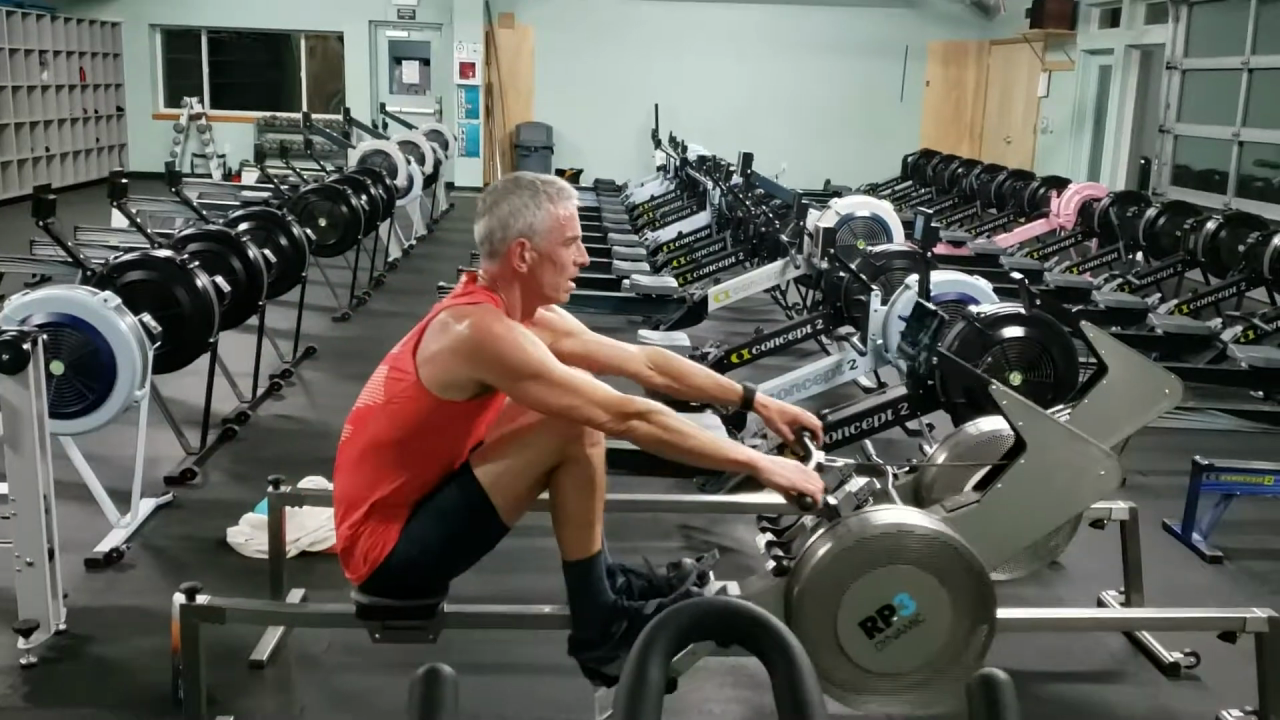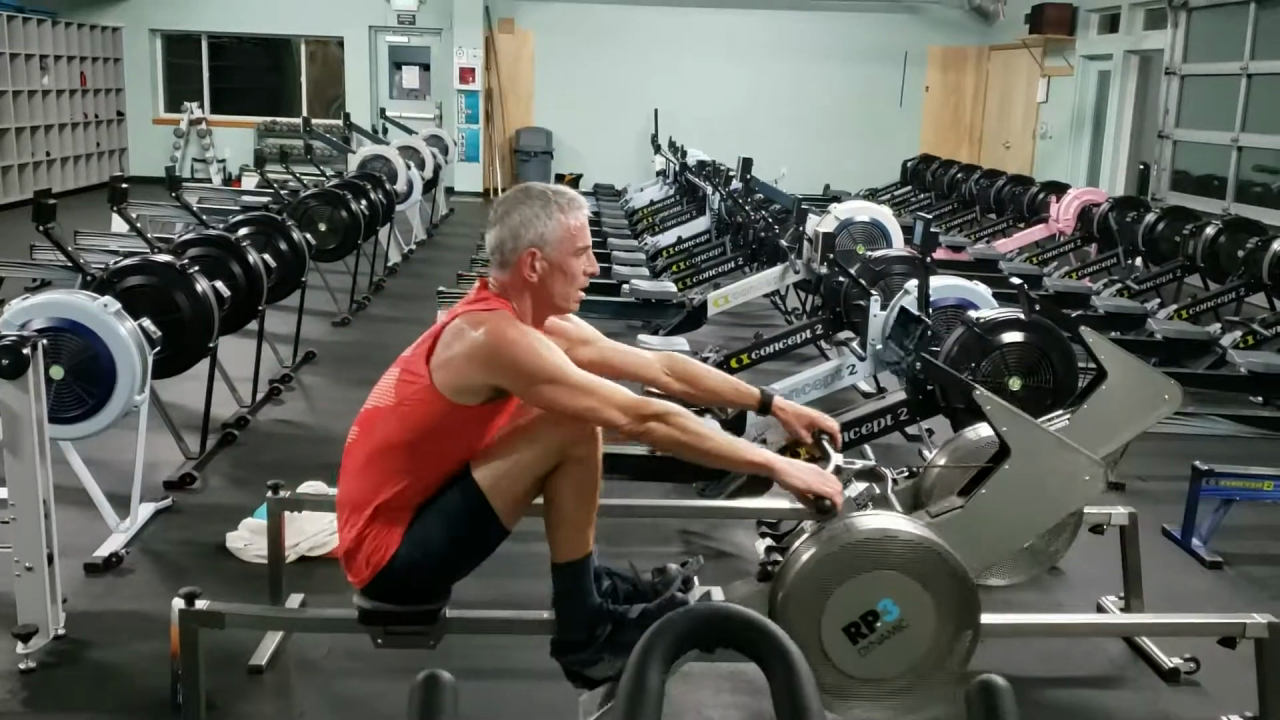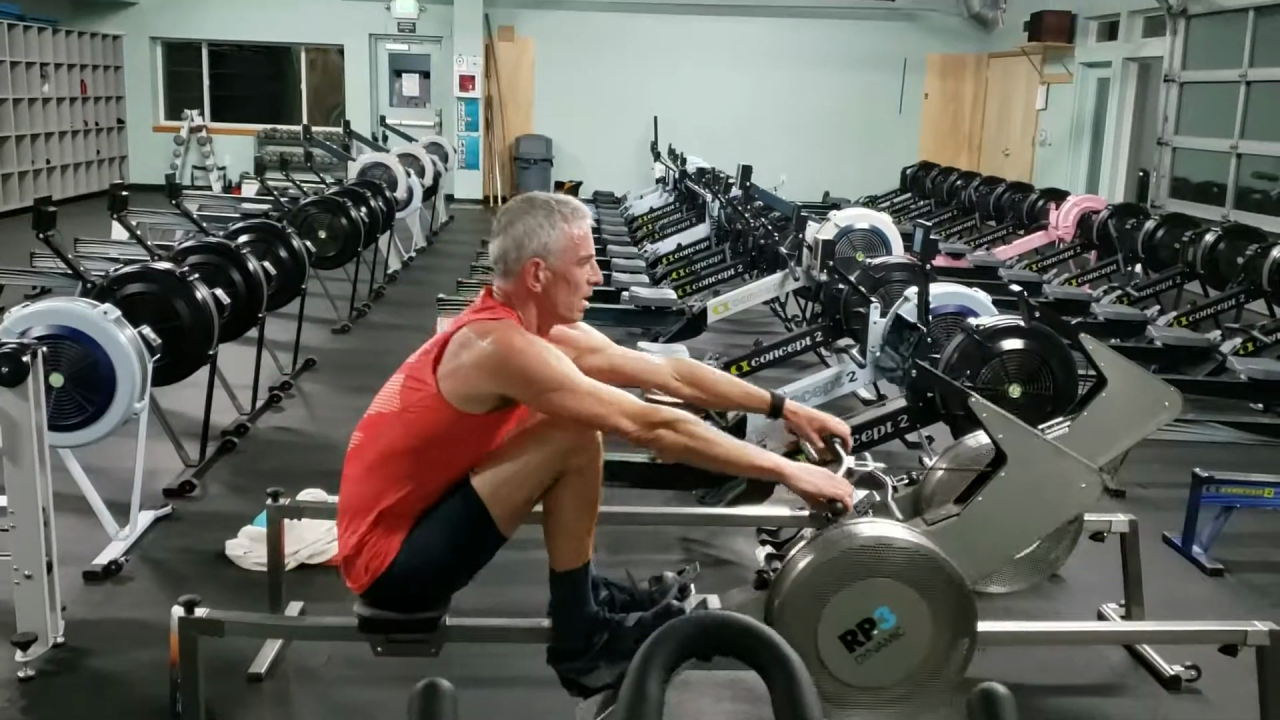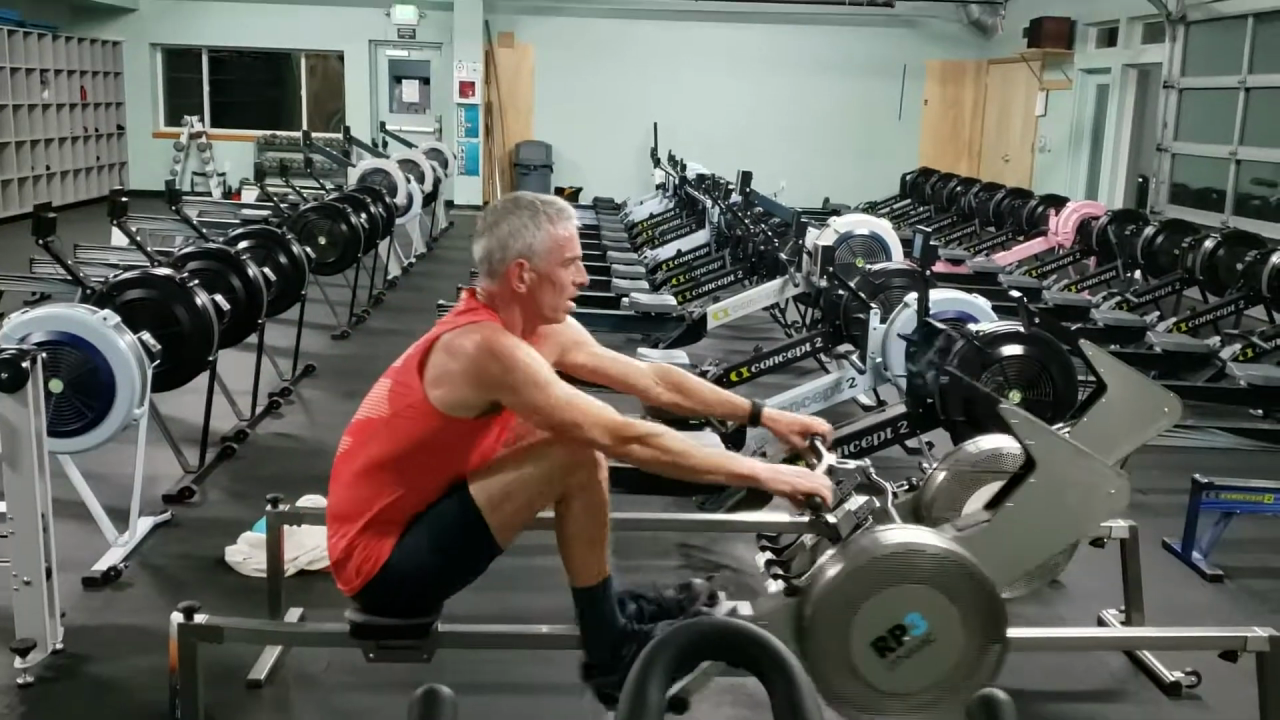
dt=0.1s
person 1, frame 1
left shoulder: (525, 313)
right shoulder: (482, 333)
left elbow: (646, 365)
right elbow: (630, 418)
left wrist: (757, 402)
right wrist: (759, 464)
left hip: (419, 495)
right hip: (389, 550)
left knee: (587, 406)
right knee: (580, 424)
left ankle: (606, 583)
right ankle: (599, 632)
person 1, frame 2
left shoulder: (535, 319)
right shoulder: (497, 339)
left elbow: (662, 370)
right elbow: (646, 420)
left wrist: (775, 405)
right wrist: (777, 466)
left hip: (417, 503)
right hip: (393, 553)
left knee: (580, 412)
right knee: (576, 425)
left ankle: (589, 588)
right ankle: (582, 634)
person 1, frame 3
left shoulder: (543, 328)
right shoulder: (505, 348)
left elbow: (672, 374)
right elbow: (654, 427)
left wrist: (786, 408)
right wrist: (786, 470)
left hip: (418, 509)
right hip: (393, 560)
left knee: (579, 421)
right knee: (576, 434)
left ankle: (586, 598)
right ankle: (579, 641)
person 1, frame 4
left shoulder: (536, 328)
right shoulder: (489, 350)
left elbow: (653, 380)
right elbow: (635, 440)
left wrist: (765, 414)
right wrist: (767, 475)
left hip: (420, 516)
right hip: (383, 564)
left knee: (576, 443)
right knee: (579, 455)
left ankle: (619, 612)
right ankle: (612, 651)
